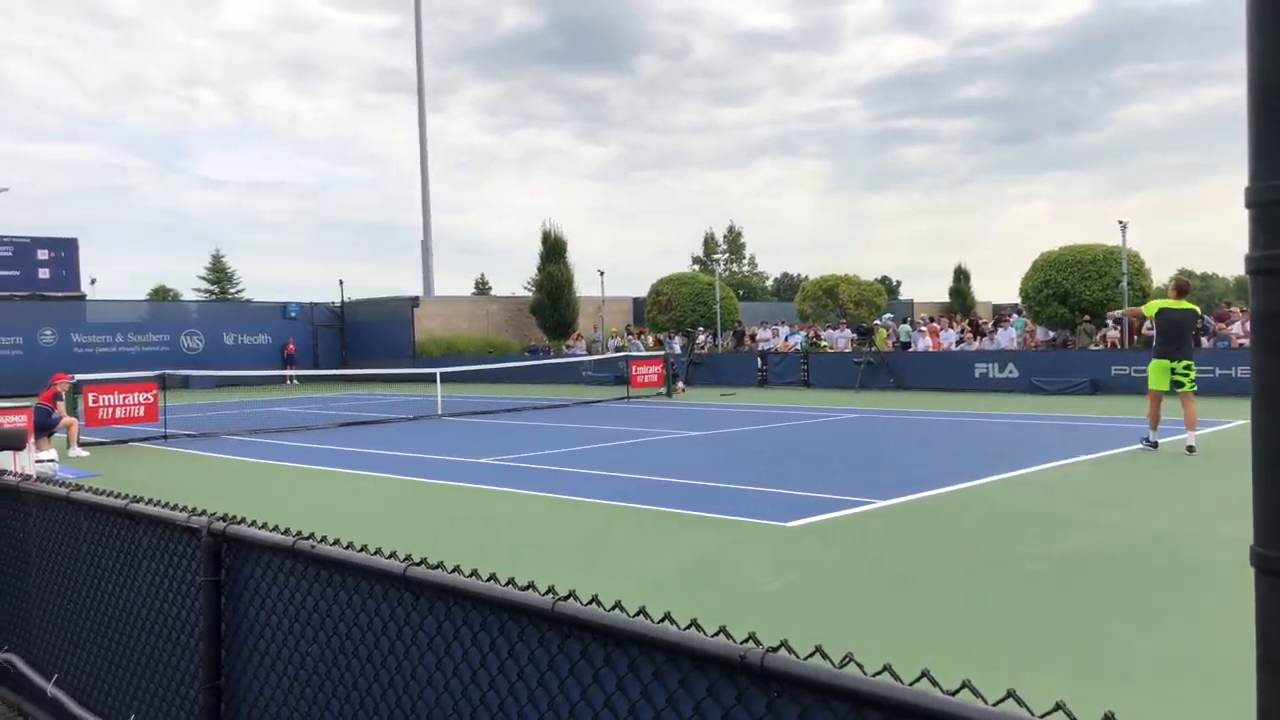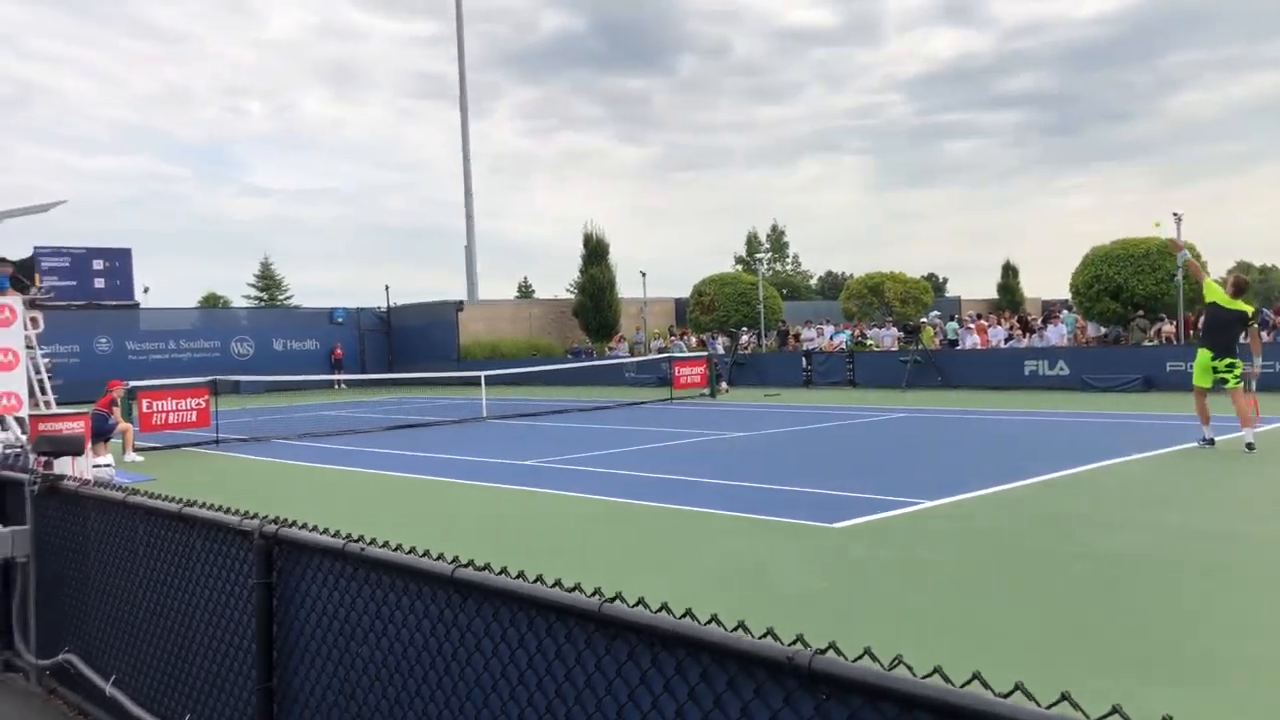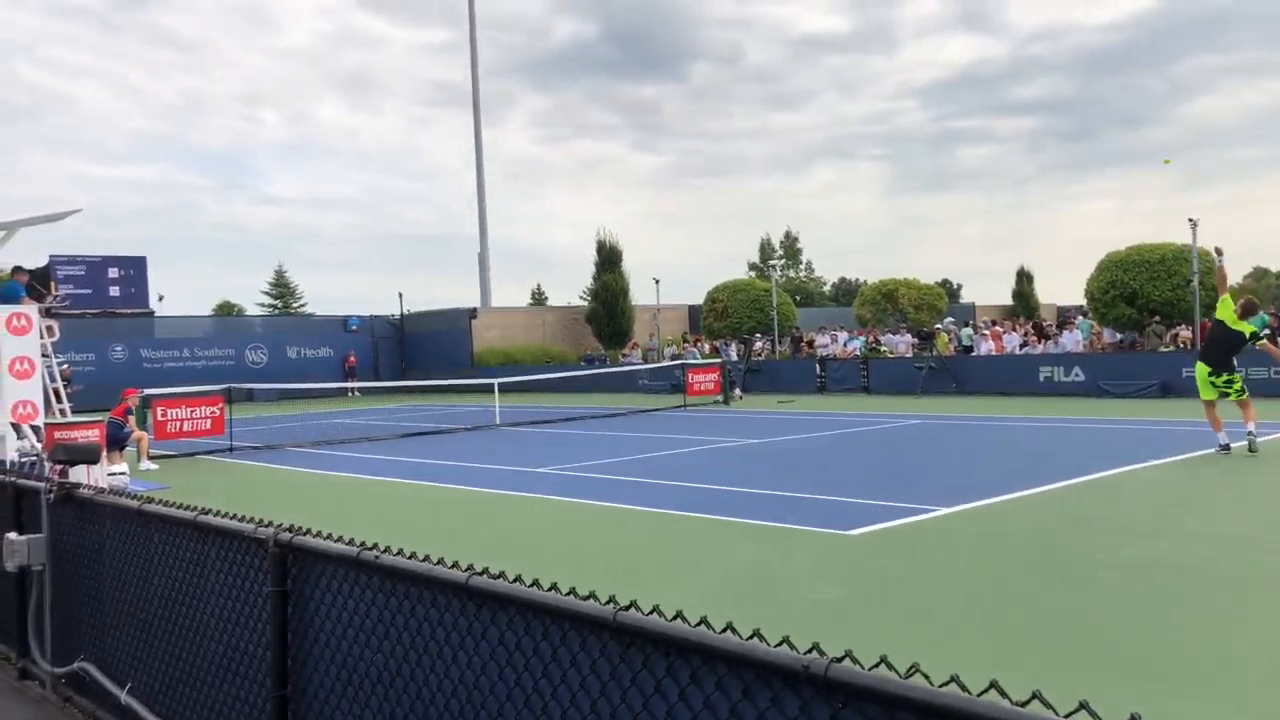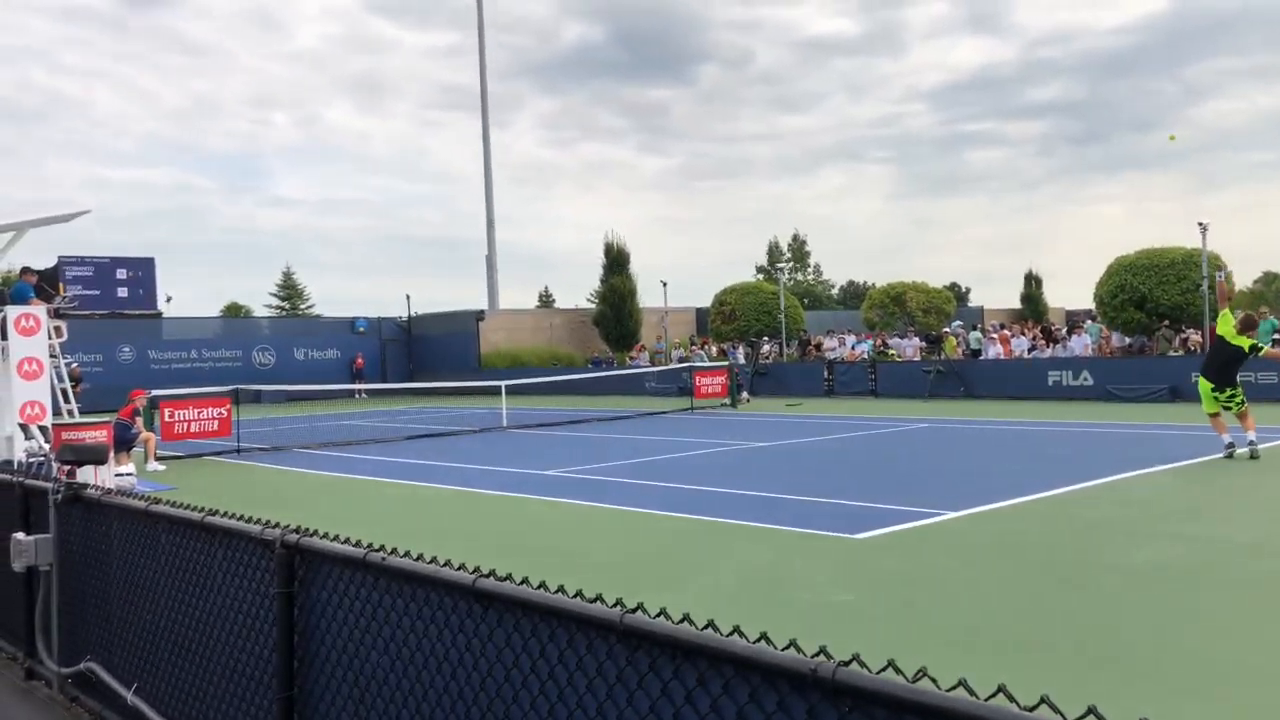
dt=0.2s
person 1, frame 1
left shoulder: (1158, 305)
right shoulder: (1195, 312)
left elbow: (1135, 312)
left hip: (1161, 360)
right hip: (1184, 360)
left knee: (1155, 399)
right knee: (1188, 401)
left ankle: (1152, 440)
right ankle: (1191, 443)
person 1, frame 2
left shoulder: (1215, 295)
right shoulder: (1248, 313)
left elbow: (1198, 272)
right elbow: (1255, 341)
left wrist: (1183, 251)
right wrist: (1257, 364)
left hip: (1206, 355)
right hip: (1228, 359)
left knee: (1200, 395)
right knee: (1238, 398)
left ankle: (1207, 437)
right ankle: (1249, 439)
person 1, frame 3
left shoulder: (1224, 313)
right shoulder: (1249, 332)
left elbow: (1222, 283)
left wrist: (1220, 258)
left hip: (1204, 369)
right hip: (1226, 373)
left knee: (1210, 406)
right knee: (1246, 405)
left ankle: (1223, 442)
right ankle: (1251, 433)
person 1, frame 4
left shoulder: (1224, 328)
right shoulder: (1249, 346)
left elbow: (1222, 299)
left wrist: (1221, 274)
left hip: (1206, 384)
right hip: (1228, 388)
left knee: (1214, 416)
right knee: (1244, 416)
left ankle: (1228, 441)
right ankle: (1252, 440)
